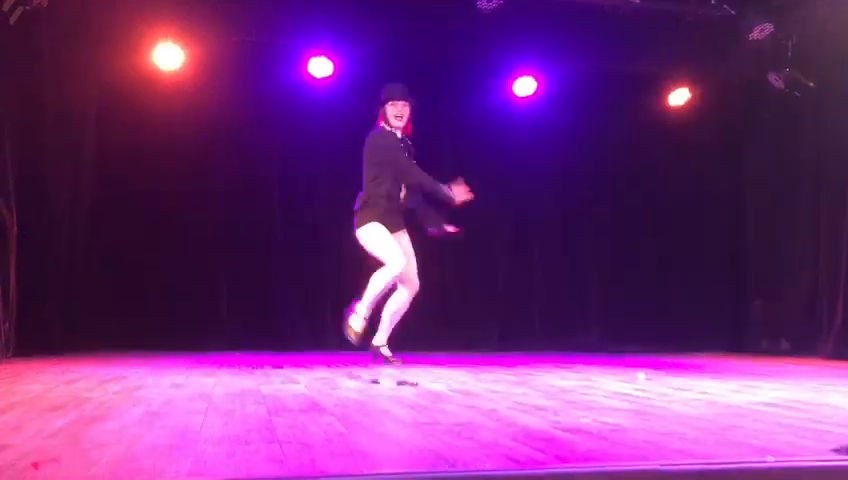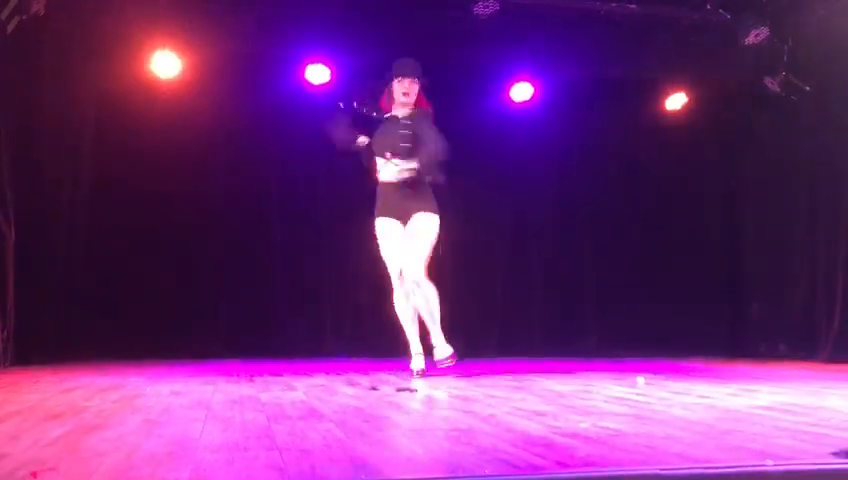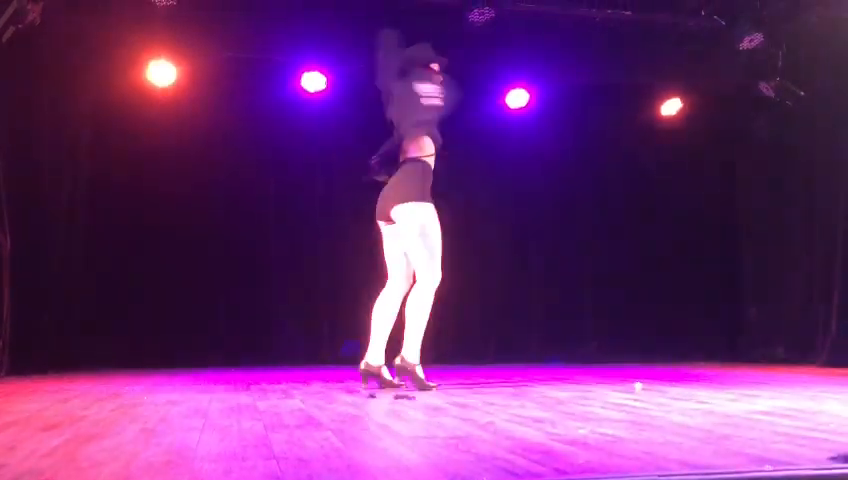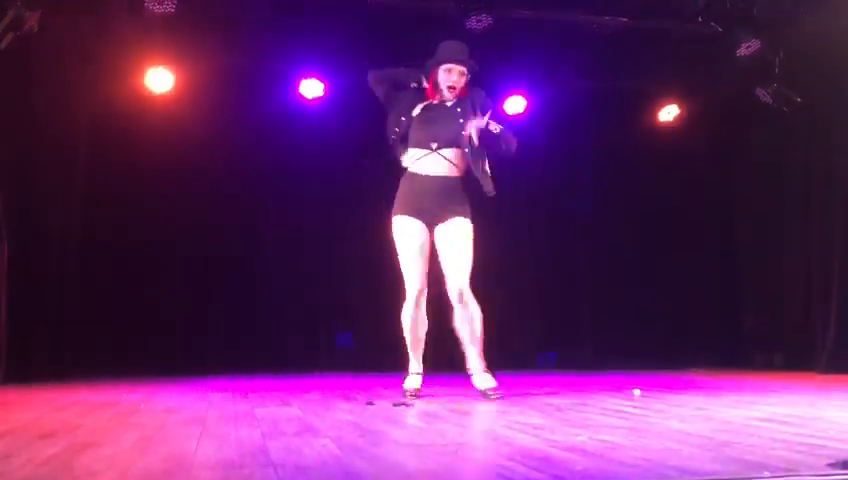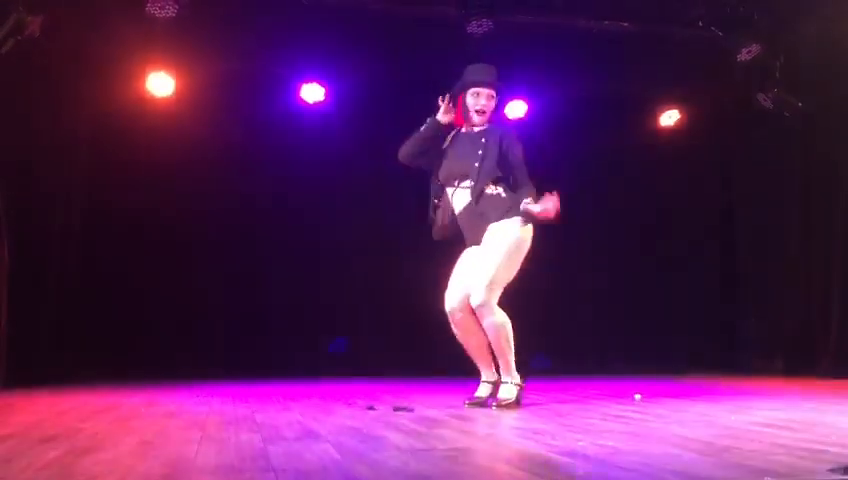
dt=0.4s
person 1, frame 1
left shoulder: (403, 142)
right shoulder: (380, 138)
left elbow: (409, 192)
right elbow: (410, 171)
left wrist: (436, 223)
right wrist: (450, 191)
left hip: (393, 218)
right hip: (371, 217)
left knee: (411, 284)
right knee: (396, 264)
left ankle: (379, 342)
right ankle: (359, 311)
person 1, frame 2
left shoulder: (419, 119)
right shoulder: (382, 120)
left elbow: (437, 150)
left wrist: (407, 168)
left hip: (420, 205)
right hip: (387, 209)
left knee: (415, 274)
right knee: (399, 278)
left ankle: (440, 343)
right ankle: (427, 349)
person 1, frame 3
right shoulder: (406, 91)
right elbow: (388, 43)
left hip: (394, 199)
right hip: (411, 194)
left knee: (397, 284)
right knee: (430, 276)
left ankle: (374, 360)
right ankle: (409, 358)
person 1, frame 4
left shoulder: (473, 104)
right shoulder: (413, 104)
left elbow: (507, 146)
right elbow: (376, 79)
left wrist: (486, 128)
right wrist: (418, 80)
left hip: (452, 205)
right hip: (411, 203)
left knee: (459, 289)
right knee: (415, 290)
left ankle: (477, 366)
right ankle: (414, 369)
person 1, frame 5
left shoulder: (500, 137)
right shoulder: (447, 140)
left elbow: (521, 186)
right elbow: (407, 156)
left wrist: (536, 207)
right wrist: (438, 122)
left hip: (505, 222)
right hip: (474, 238)
left knee: (481, 298)
right knee: (455, 307)
left ankle: (511, 380)
right ankle: (489, 377)
